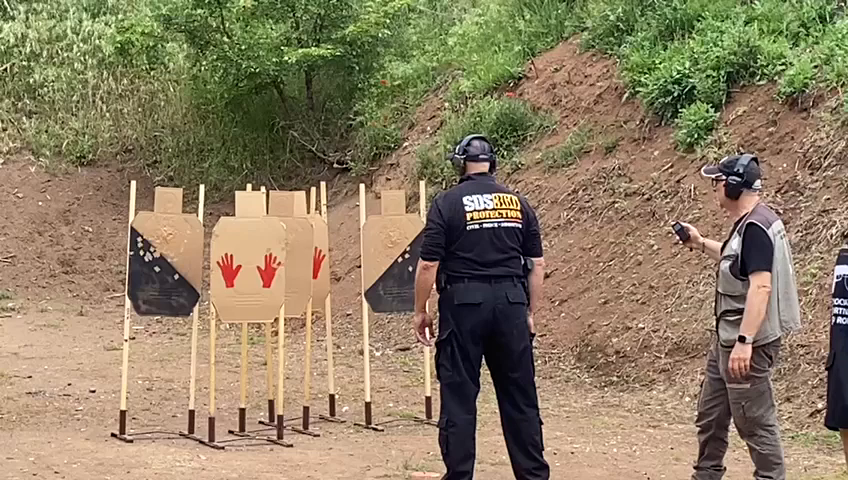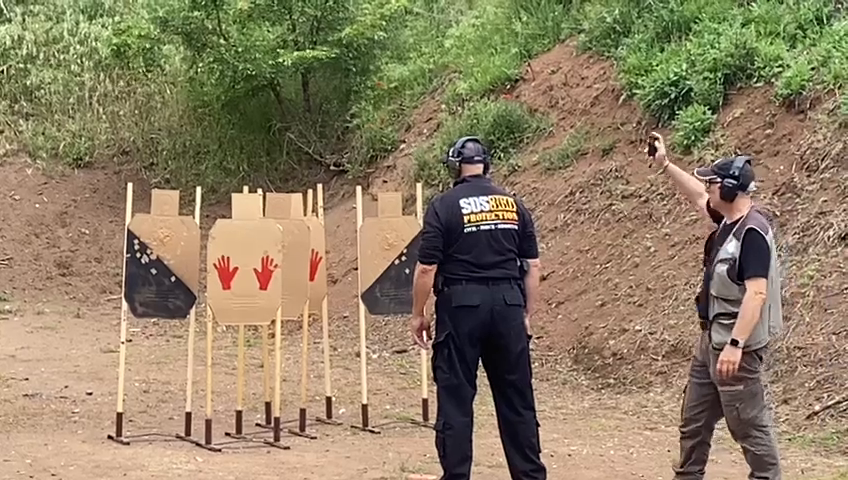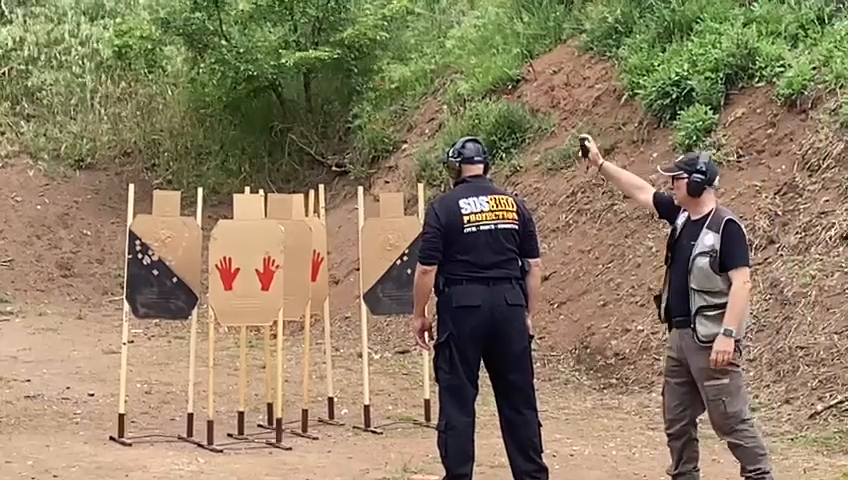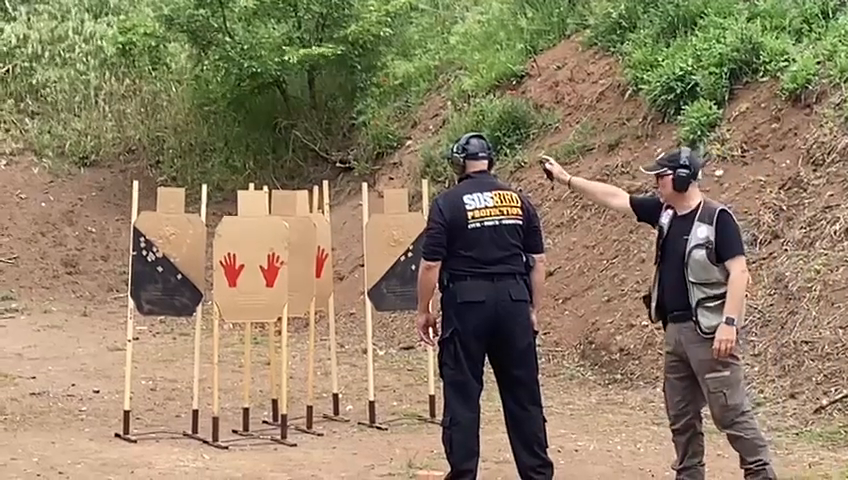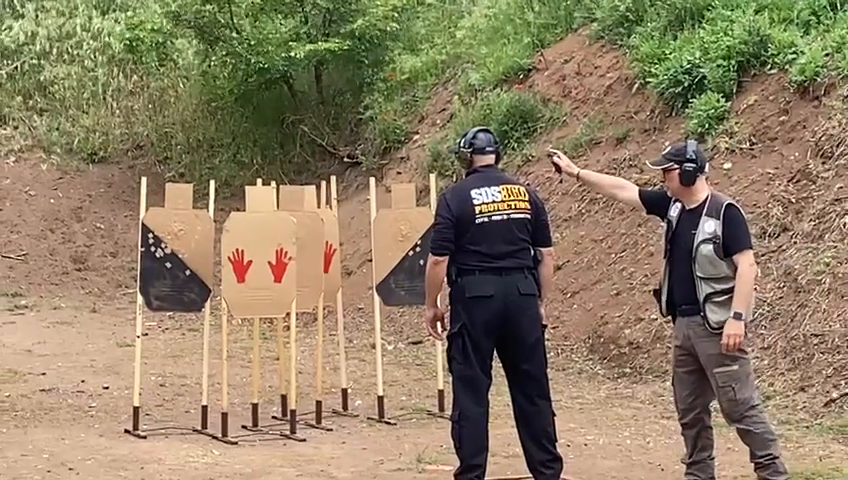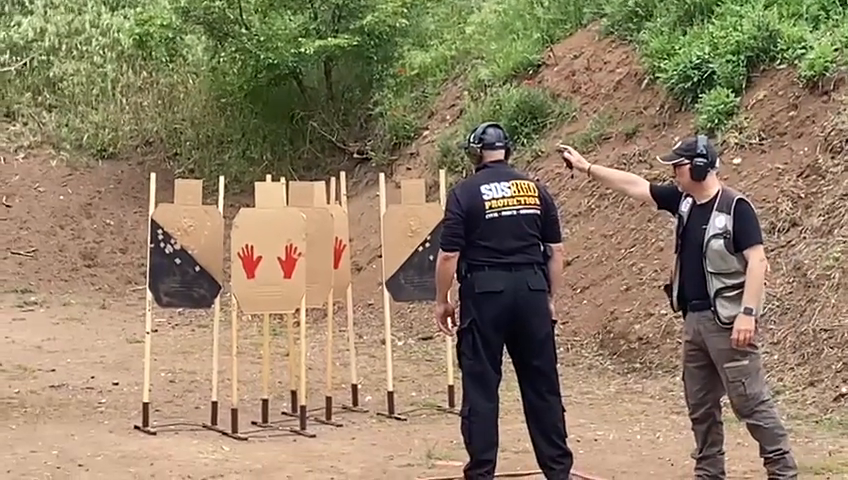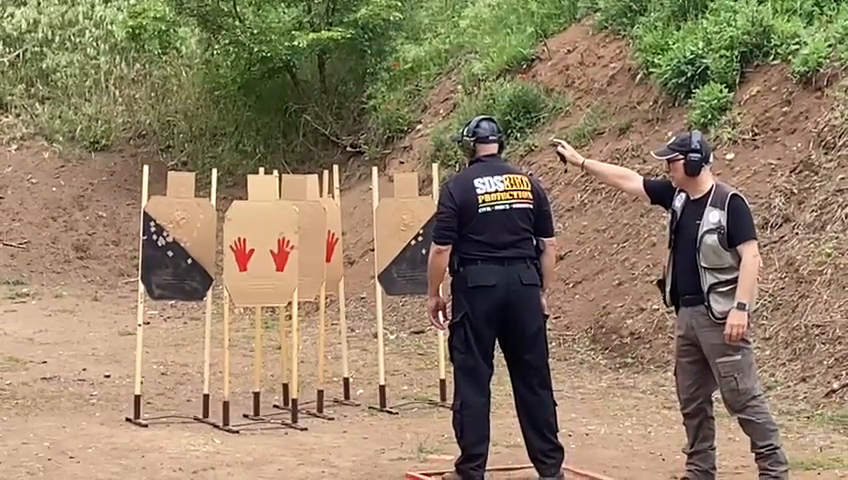
dt=0.5s
person 1, frame 1
left shoulder: (447, 202)
right shoulder: (518, 202)
left elbow: (428, 264)
right elbow: (537, 264)
left wrist: (420, 310)
right wrist: (530, 311)
left hip: (463, 302)
right hip: (510, 302)
left knee: (458, 395)
right knee: (520, 395)
person 1, frame 2
left shoulder: (444, 205)
right shoulder: (513, 204)
left elbow: (426, 268)
right elbow: (532, 266)
left wrist: (418, 314)
right wrist: (527, 313)
left hip: (461, 306)
right hip: (507, 304)
left knee: (455, 398)
right knee: (516, 397)
person 1, frame 3
left shoulder: (443, 206)
right shoulder: (514, 204)
left elbow: (426, 269)
right elbow: (533, 266)
left wrist: (419, 315)
right wrist: (528, 313)
left hip: (462, 306)
right hip: (508, 305)
left knee: (457, 398)
right knee: (518, 397)
person 1, frame 4
left shoulder: (448, 202)
right shoulder: (519, 200)
left elbow: (431, 264)
right elbow: (537, 261)
left wrist: (423, 310)
right wrist: (533, 308)
left hip: (466, 301)
right hip: (513, 300)
left knee: (462, 394)
right knee: (523, 393)
person 1, frame 5
left shoulder: (455, 196)
right shoulder: (526, 193)
left elbow: (438, 259)
right elbow: (546, 254)
left wrist: (431, 305)
right wrist: (541, 301)
left hip: (474, 296)
right hip: (521, 294)
left knee: (471, 389)
right knee: (532, 388)
person 1, frame 6
left shoulder: (464, 192)
right shoulder: (536, 189)
left elbow: (448, 255)
right elbow: (555, 249)
left wrist: (442, 300)
right wrist: (550, 296)
left hip: (484, 292)
right hip: (531, 289)
left knee: (480, 385)
right knee: (542, 383)
person 1, frame 7
left shoulder: (458, 185)
right shoulder: (528, 183)
left elbow: (441, 248)
right elbow: (548, 243)
left wrist: (434, 294)
right wrist: (542, 289)
left hip: (476, 285)
right hip: (523, 283)
left knee: (472, 378)
right knee: (534, 378)
person 2, frame 1
left shoulder: (756, 228)
right shoulder: (748, 221)
left elbow: (761, 287)
left wrist: (744, 341)
right wrist: (703, 243)
left hip: (747, 341)
right hip: (728, 336)
left knee: (754, 420)
right knee: (710, 414)
person 2, frame 2
left shoulder: (752, 232)
right shoulder: (729, 219)
left elbow: (757, 293)
right elbow: (698, 197)
left wrist: (735, 344)
right wrist: (666, 165)
left hip: (735, 344)
right hip: (711, 339)
left knee: (748, 423)
right knee: (694, 419)
person 2, frame 3
left shoulder: (726, 226)
right shoulder: (682, 215)
left elbow: (741, 283)
right elbow: (640, 191)
left wrist: (727, 335)
right wrist: (599, 161)
left hip: (711, 339)
right hip: (679, 336)
left knee: (732, 420)
right knee: (677, 420)
person 2, frame 4
left shoulder: (718, 217)
right shoulder: (664, 212)
left elbow: (739, 272)
right elbow: (615, 197)
left wrist: (729, 323)
right wrist: (567, 179)
left hip: (708, 332)
right hip: (675, 330)
left knee: (731, 412)
right knee: (681, 415)
person 2, frame 5
left shoulder: (724, 211)
right shoulder: (673, 205)
left elbow: (747, 266)
right elbow: (622, 189)
left wrist: (737, 317)
right wrist: (575, 172)
left hip: (716, 325)
right hip: (683, 324)
left knee: (740, 406)
right knee: (689, 409)
person 2, frame 6
left shoulder: (735, 206)
right shoulder: (684, 200)
left elbow: (757, 261)
right elbow: (634, 184)
left wrist: (748, 312)
right wrist: (587, 167)
left hip: (726, 320)
right hip: (694, 319)
left knee: (750, 401)
right knee: (700, 404)
person 2, frame 7
left shoulder: (729, 202)
right shoulder: (677, 195)
left elbow: (751, 256)
right elbow: (627, 179)
left wrist: (741, 307)
right wrist: (581, 161)
left hip: (719, 315)
right hip: (687, 314)
left knee: (743, 396)
right knee: (691, 399)
